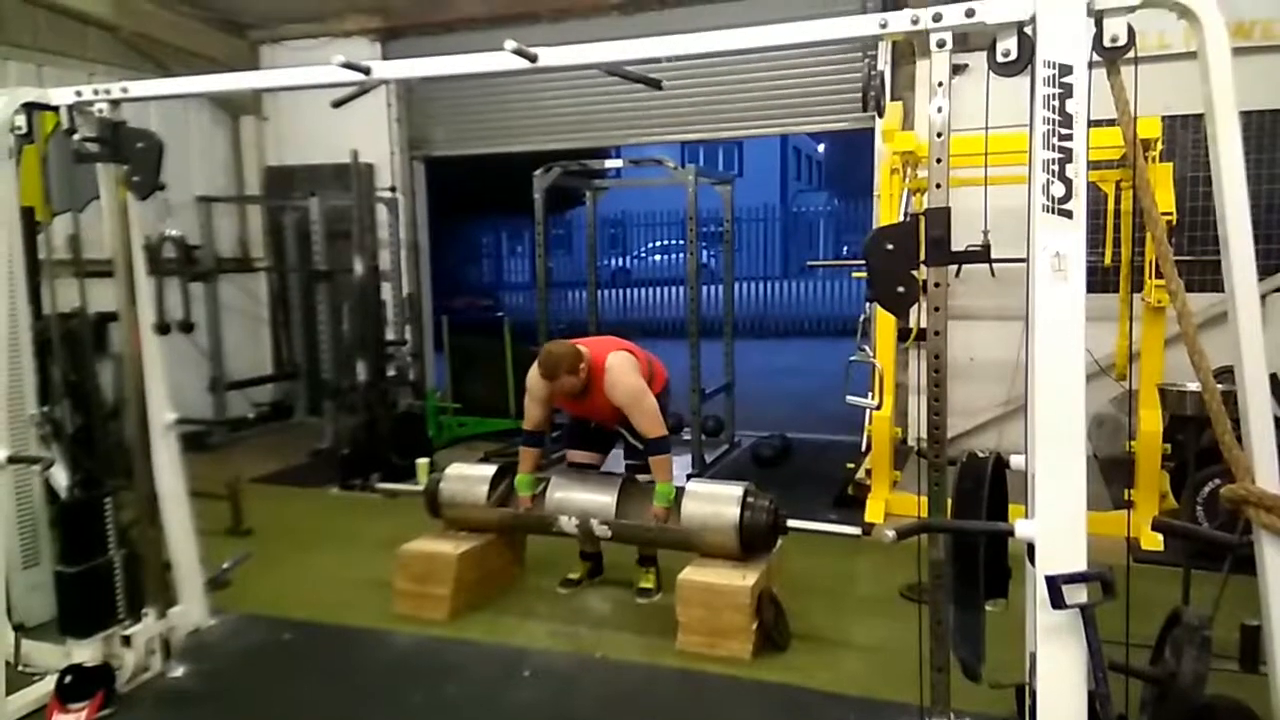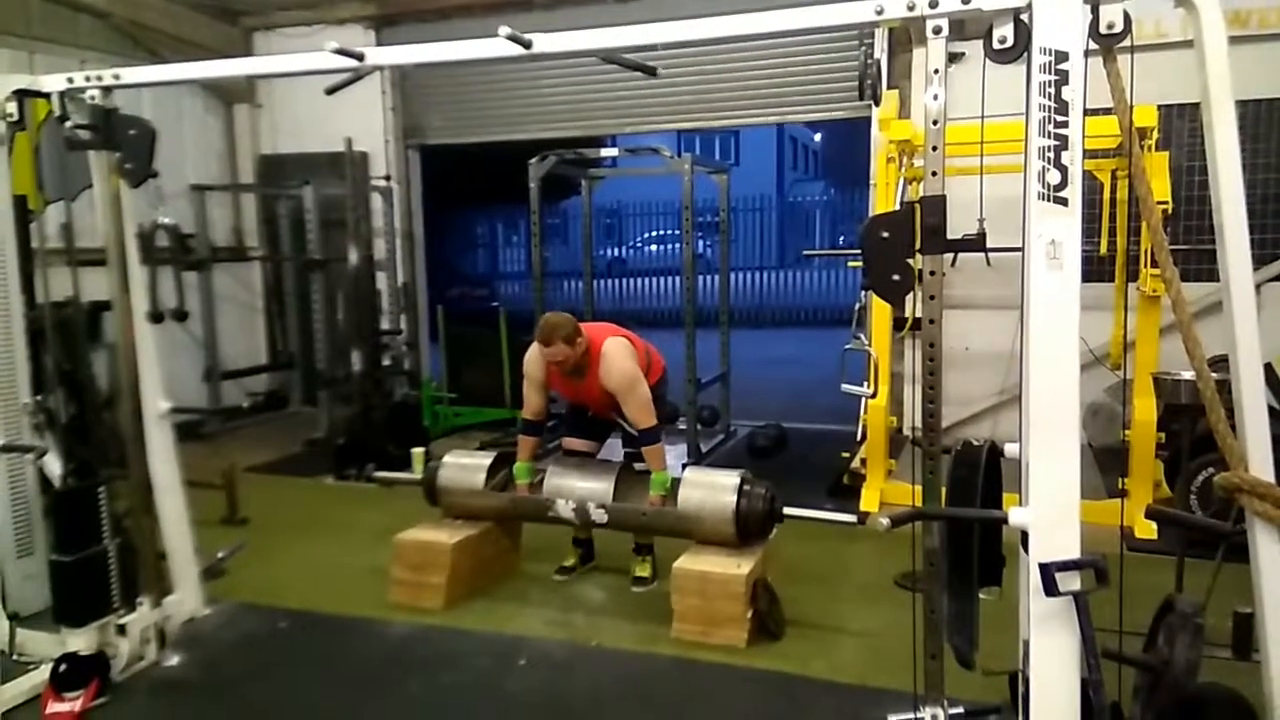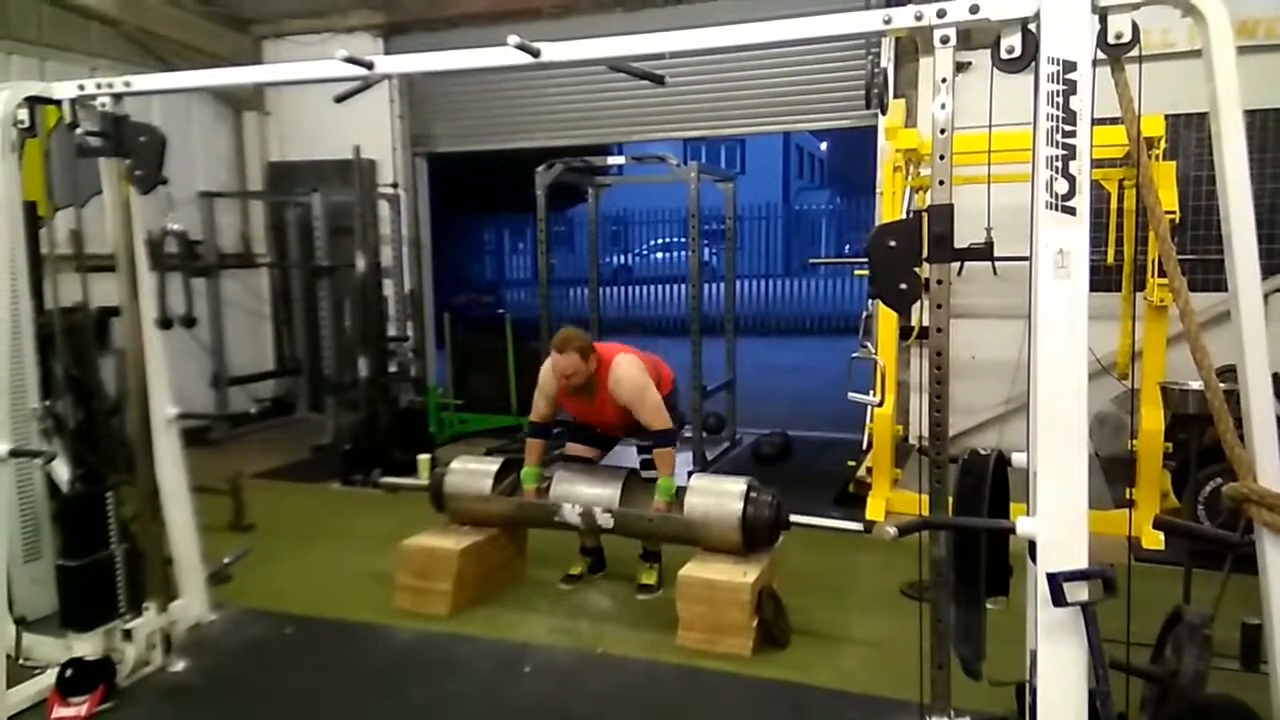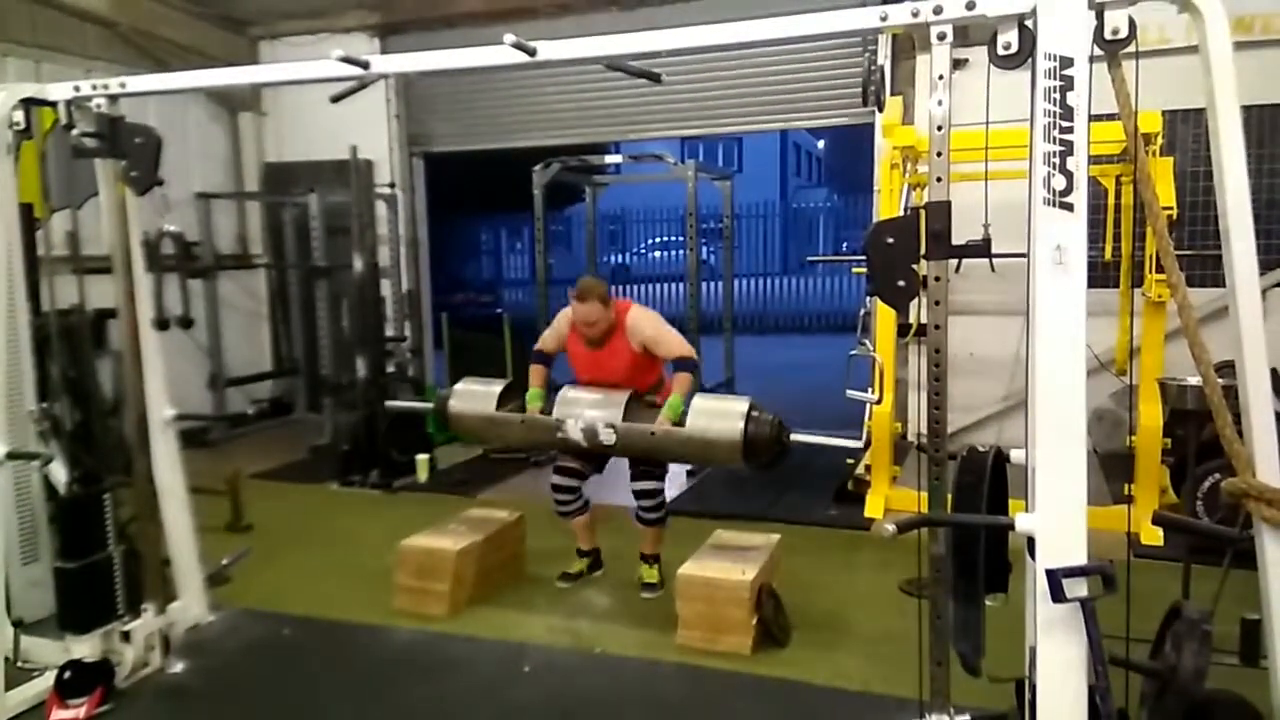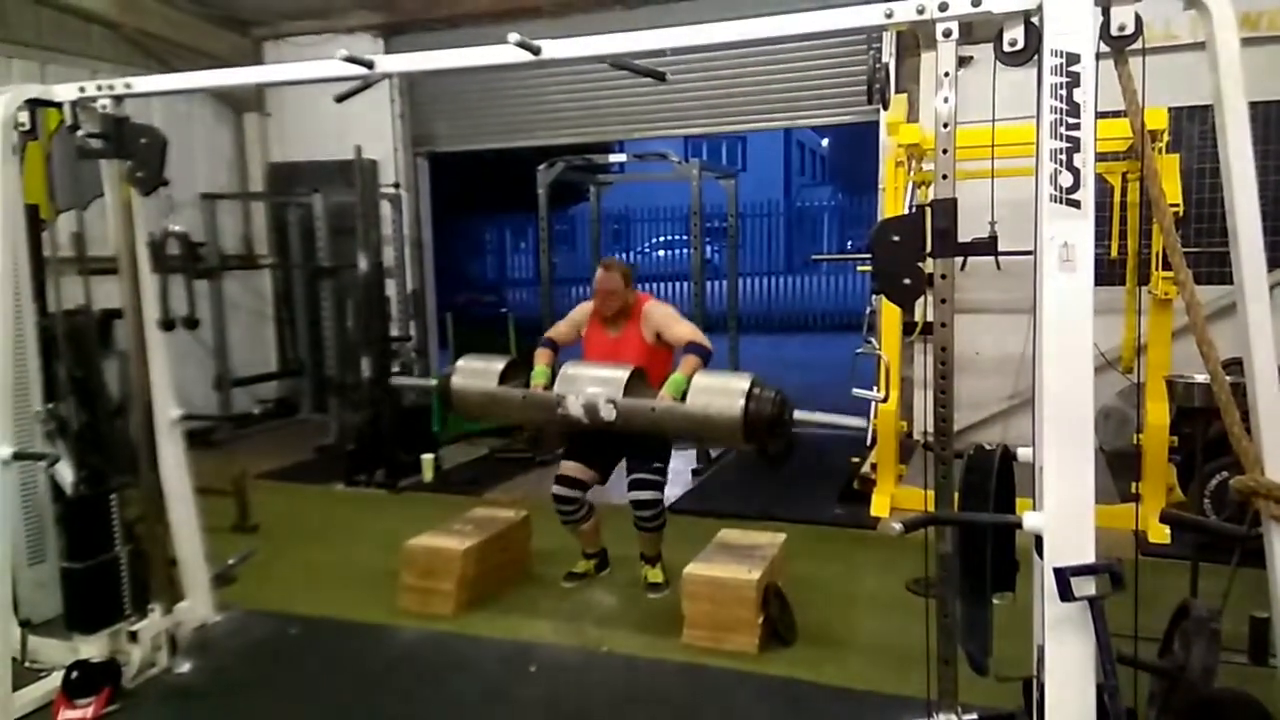
dt=1s
person 1, frame 1
left shoulder: (618, 375)
right shoulder: (539, 375)
left elbow: (656, 436)
right elbow: (533, 429)
left wrist: (663, 496)
right wrist: (525, 485)
left hip: (645, 397)
right hip: (590, 410)
left knee: (641, 482)
left ankle: (648, 564)
right ankle: (590, 560)
person 1, frame 2
left shoulder: (615, 360)
right shoulder: (536, 357)
left elbow: (646, 426)
right elbow: (532, 416)
left wrist: (658, 484)
right wrist: (522, 475)
left hip: (644, 385)
right hip: (587, 398)
left ankle: (644, 554)
right ankle: (582, 548)
person 1, frame 3
left shoulder: (624, 373)
right shoulder: (550, 373)
left elbow: (663, 430)
right elbow: (539, 421)
left wrist: (665, 490)
right wrist: (530, 478)
left hip: (655, 400)
left knee: (652, 479)
left ankle: (651, 562)
right ankle: (591, 555)
person 1, frame 4
left shoulder: (638, 321)
right shoulder: (566, 321)
left elbow: (686, 359)
right elbow: (542, 352)
left wrist: (672, 409)
right wrist: (535, 396)
left knee: (647, 488)
right knee: (563, 481)
left ankle: (650, 562)
right ankle: (588, 556)
person 1, frame 5
left shoulder: (653, 313)
right shoulder: (585, 313)
left elbow: (699, 345)
right elbow: (551, 339)
left wrist: (675, 385)
right wrist: (540, 372)
left knee: (644, 496)
right knee: (565, 490)
left ankle: (652, 562)
right ankle: (594, 557)
